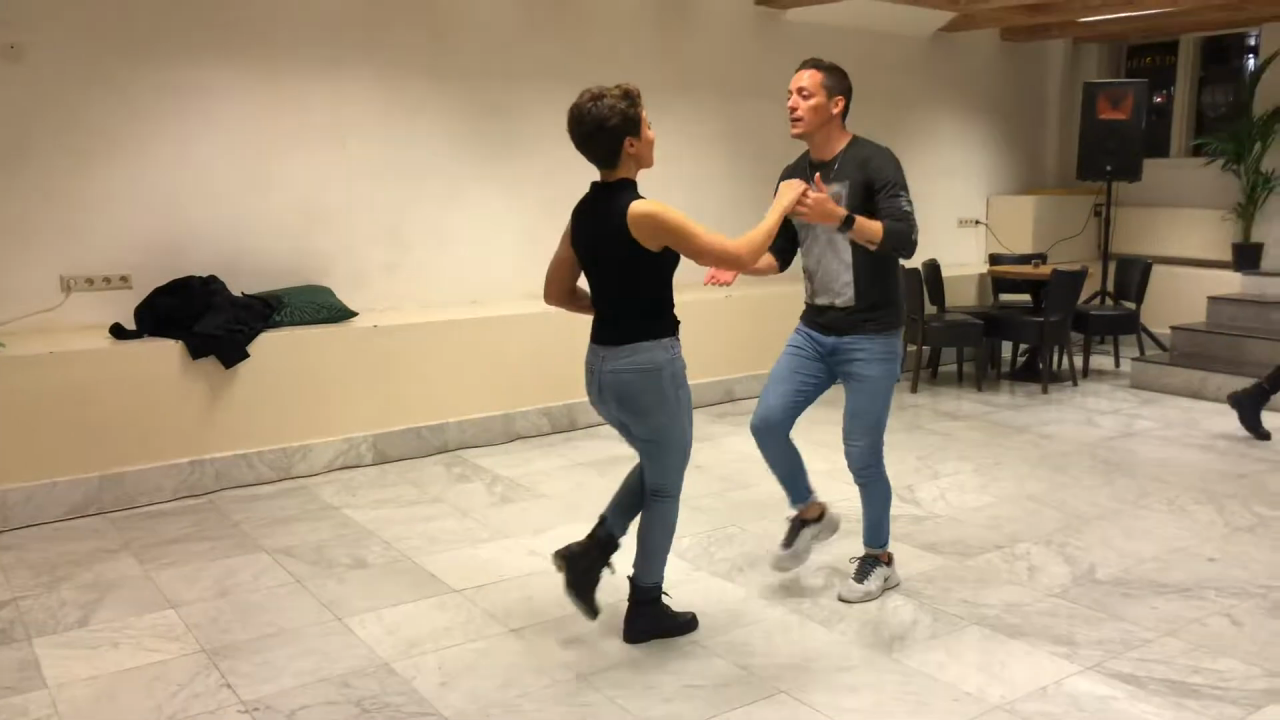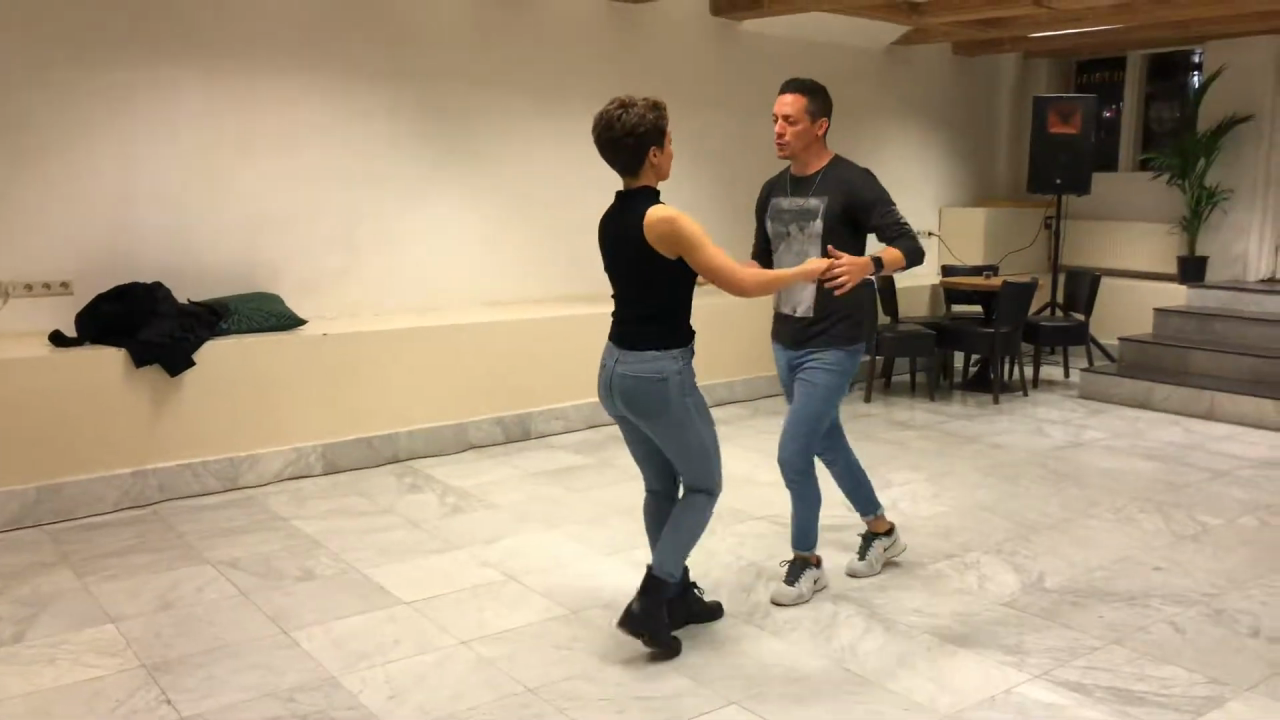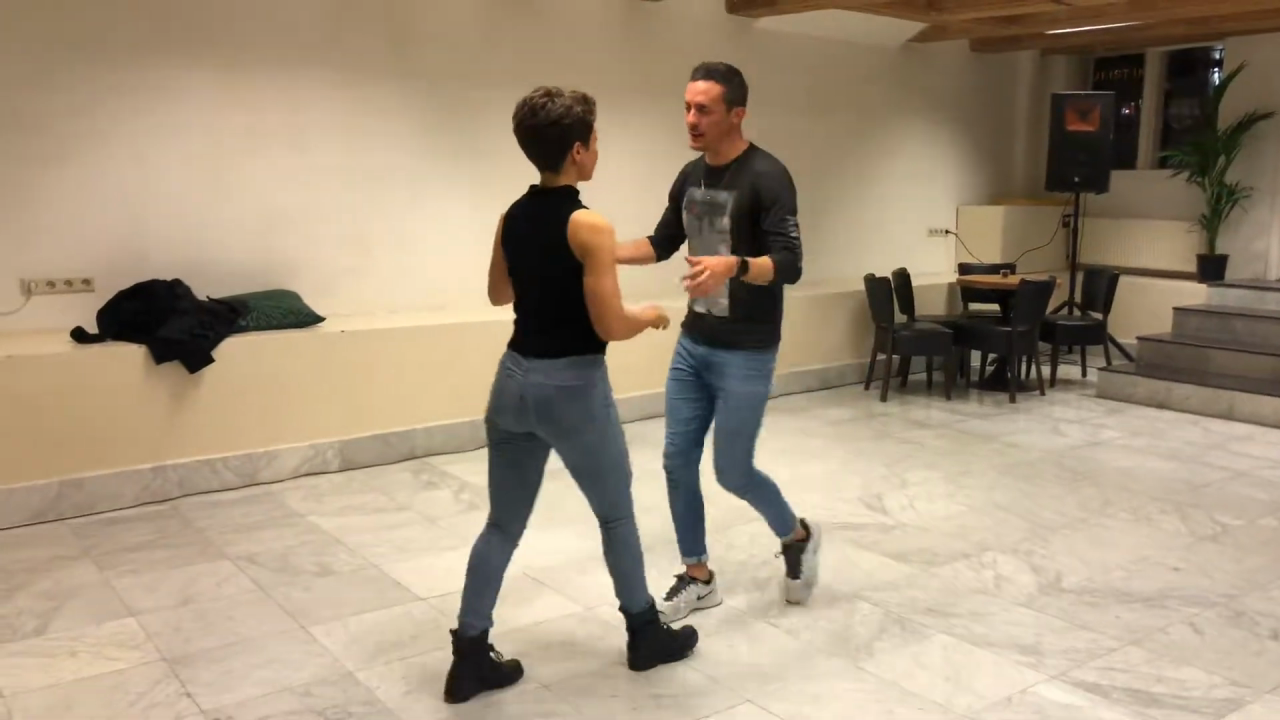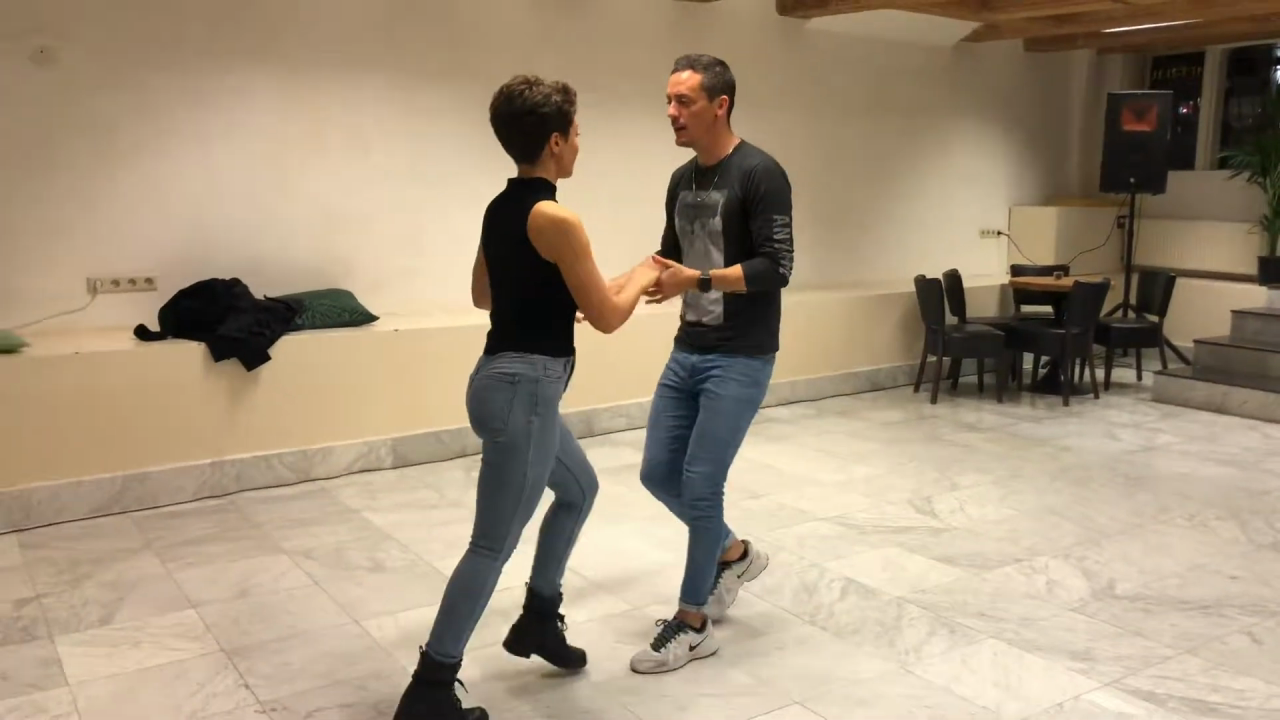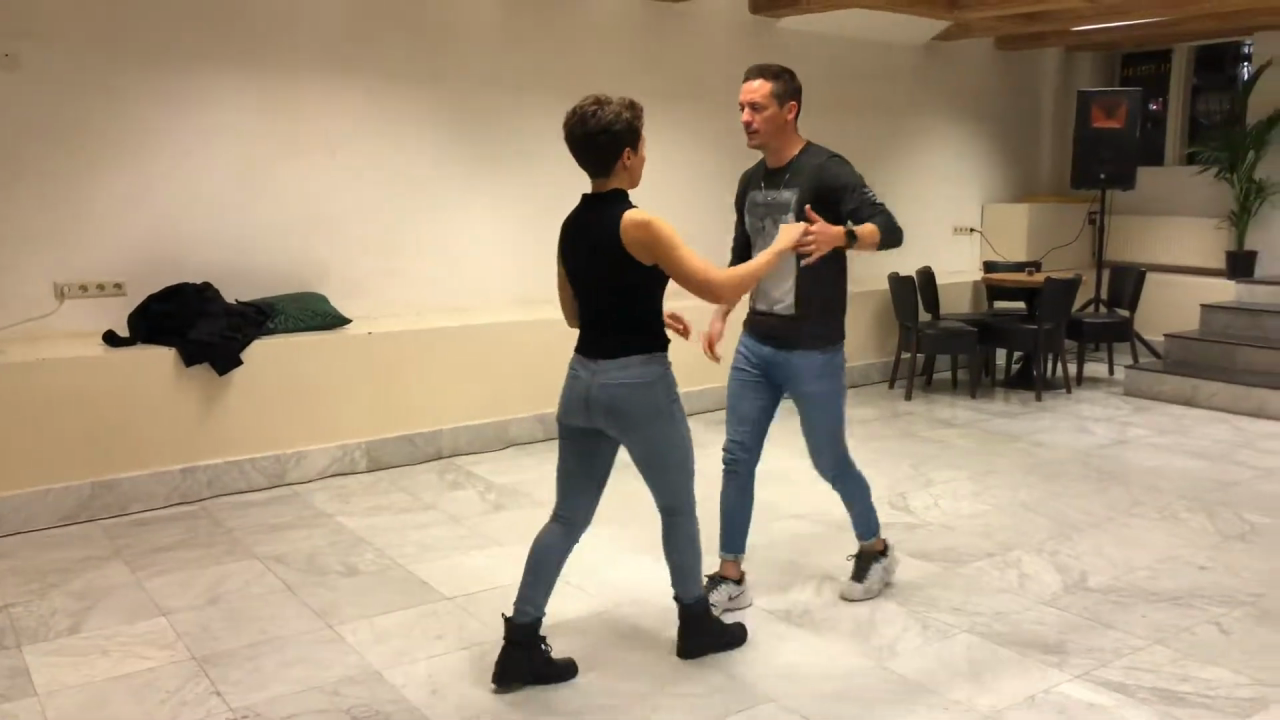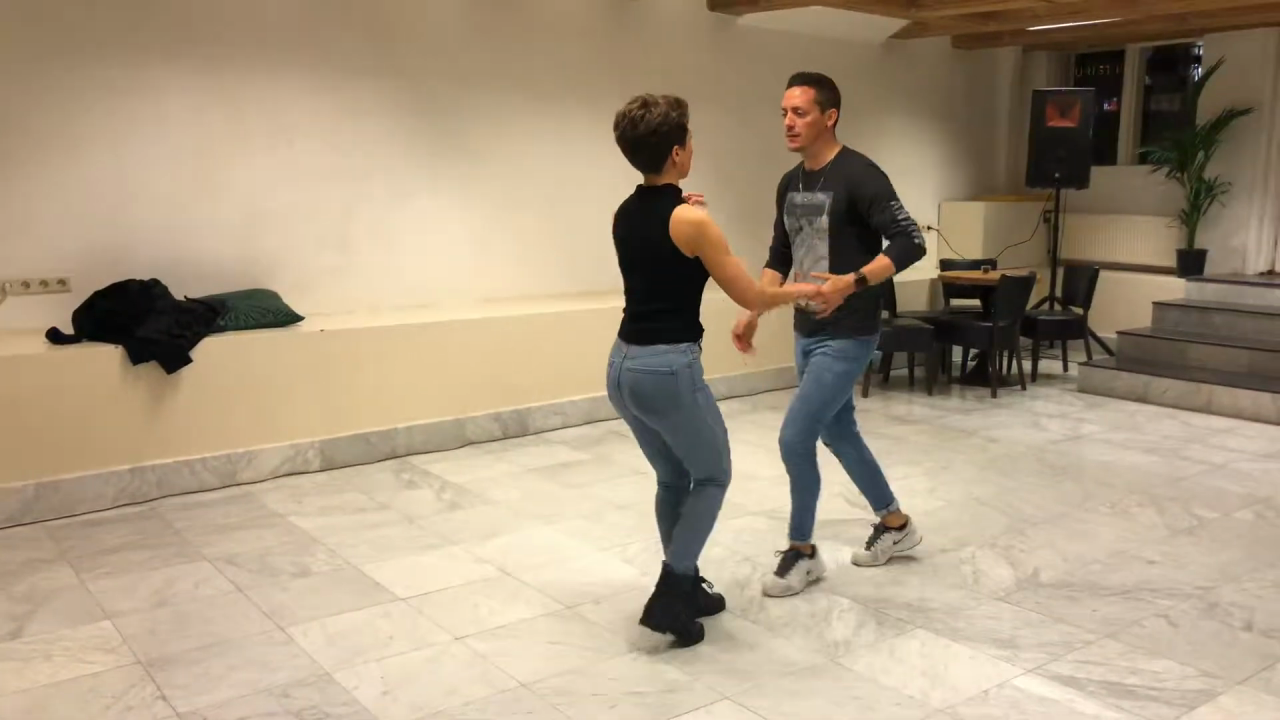
dt=0.7s
person 1, frame 1
left shoulder: (584, 213)
right shoulder: (644, 215)
left elbow: (556, 291)
right elbow: (739, 256)
right wrist: (783, 204)
left hip: (603, 365)
right hip: (649, 367)
left knee: (656, 465)
right knee: (665, 487)
left ankle: (589, 553)
right ankle: (644, 608)
person 1, frame 2
left shoulder: (611, 220)
right shoulder: (663, 220)
right elbow: (742, 283)
left wrist: (687, 268)
right wrist: (803, 271)
left hip: (617, 370)
right hip: (659, 374)
left knee: (661, 487)
right knee: (704, 488)
left ankle: (677, 595)
right ankle: (650, 600)
person 1, frame 3
left shoulder: (512, 218)
right shoulder: (588, 227)
right elbow: (611, 327)
right wrist: (651, 315)
left hip: (513, 380)
right hip: (572, 386)
left knee: (503, 522)
right knee: (614, 513)
left ankle: (470, 658)
right ankle: (647, 634)
person 1, frame 4
left shoulder: (500, 209)
right shoulder: (555, 218)
right elbow: (607, 318)
right wrist: (640, 277)
left hip: (504, 378)
right hip: (523, 389)
left knee: (579, 490)
right knee: (494, 542)
left ankle: (540, 619)
person 1, frame 5
left shoulder: (573, 226)
right shoulder: (638, 224)
right elbow: (721, 289)
right wrist: (780, 245)
left hip: (583, 380)
right hip: (639, 383)
left knee: (570, 514)
right knee: (677, 506)
left ankle: (521, 645)
right ankle: (696, 624)
person 1, frame 6
left shoulder: (626, 214)
right shoulder: (690, 220)
right elbow: (751, 297)
right wrist: (807, 290)
left hip: (624, 365)
right hip: (666, 369)
left knee: (675, 479)
right knee: (712, 477)
left ankle: (685, 586)
right ankle: (671, 595)
person 2, frame 1
left shoulder: (875, 163)
right shoulder: (791, 177)
left elbow: (904, 241)
right elbow: (782, 254)
left wrist: (839, 217)
right wrist: (741, 266)
left hip: (872, 337)
right hip: (814, 332)
left knee: (862, 455)
right knee: (767, 423)
left ankle: (878, 558)
right ankle: (809, 514)
person 2, frame 2
left shoulder: (854, 184)
right shoulder: (772, 192)
left elbow: (911, 248)
left wrist: (869, 265)
left hip: (832, 348)
right hip: (786, 345)
left knee: (792, 455)
right knee: (827, 445)
left ankle: (806, 560)
right ankle: (881, 530)
person 2, frame 3
left shoulder: (767, 177)
right shoulder: (689, 177)
left elbow: (790, 264)
right elbow: (662, 243)
left wrist: (733, 268)
left hip: (746, 351)
right hip: (692, 344)
left knee: (730, 469)
right knee: (677, 462)
left ankle: (797, 537)
right ankle: (697, 575)
person 2, frame 4
left shoulder: (760, 174)
right shoulder: (681, 181)
left elbow: (777, 269)
left wrist: (697, 280)
left hip: (741, 359)
right hip: (687, 351)
left knee: (701, 485)
right knee: (657, 474)
left ankle: (692, 621)
right ankle: (732, 552)
person 2, frame 5
left shoulder: (827, 170)
right shoulder: (749, 183)
left elbow: (890, 231)
left wrist: (841, 236)
right wrist: (720, 316)
left hip: (814, 350)
right hip: (757, 345)
left knee: (829, 461)
right knee: (736, 458)
left ankle: (875, 550)
right ankle: (730, 576)
person 2, frame 6
left shoulder: (860, 176)
right shoulder: (789, 184)
left elbow: (909, 245)
left wrist: (851, 282)
right wrist: (752, 312)
left hip: (847, 337)
right hip: (808, 335)
left knee: (794, 439)
right knee: (840, 435)
left ankle: (802, 550)
right ankle: (895, 523)
